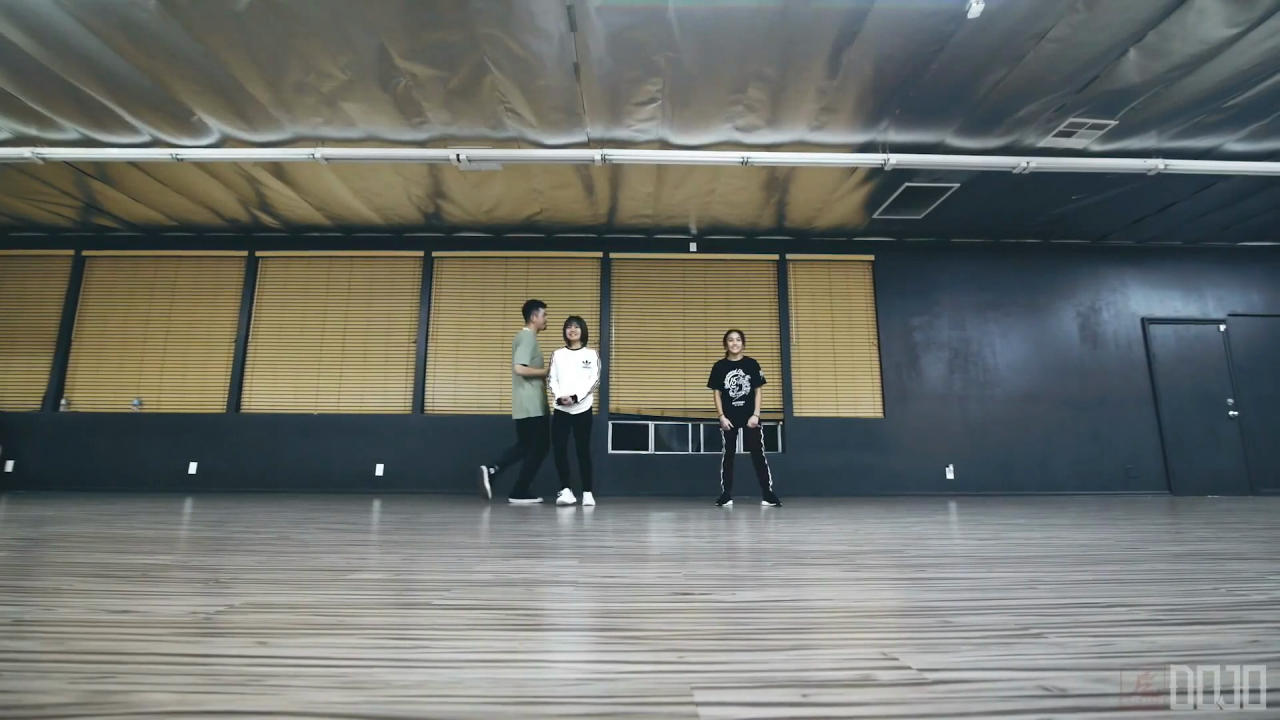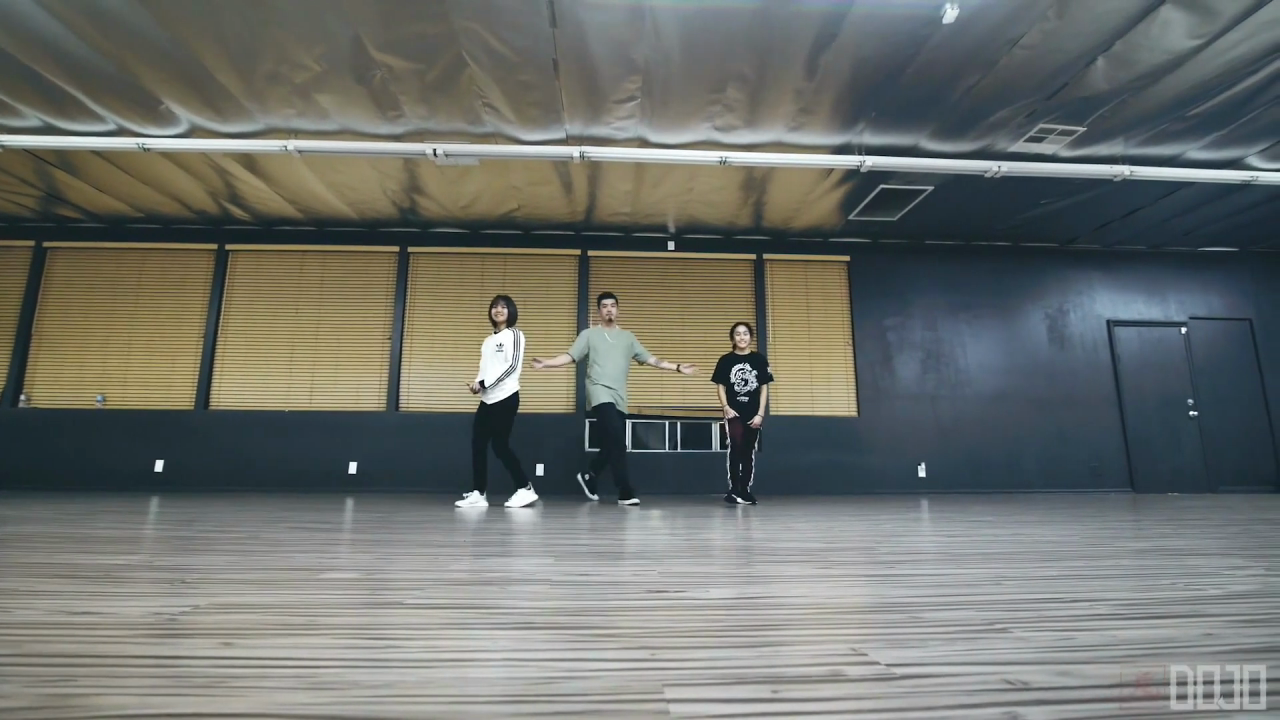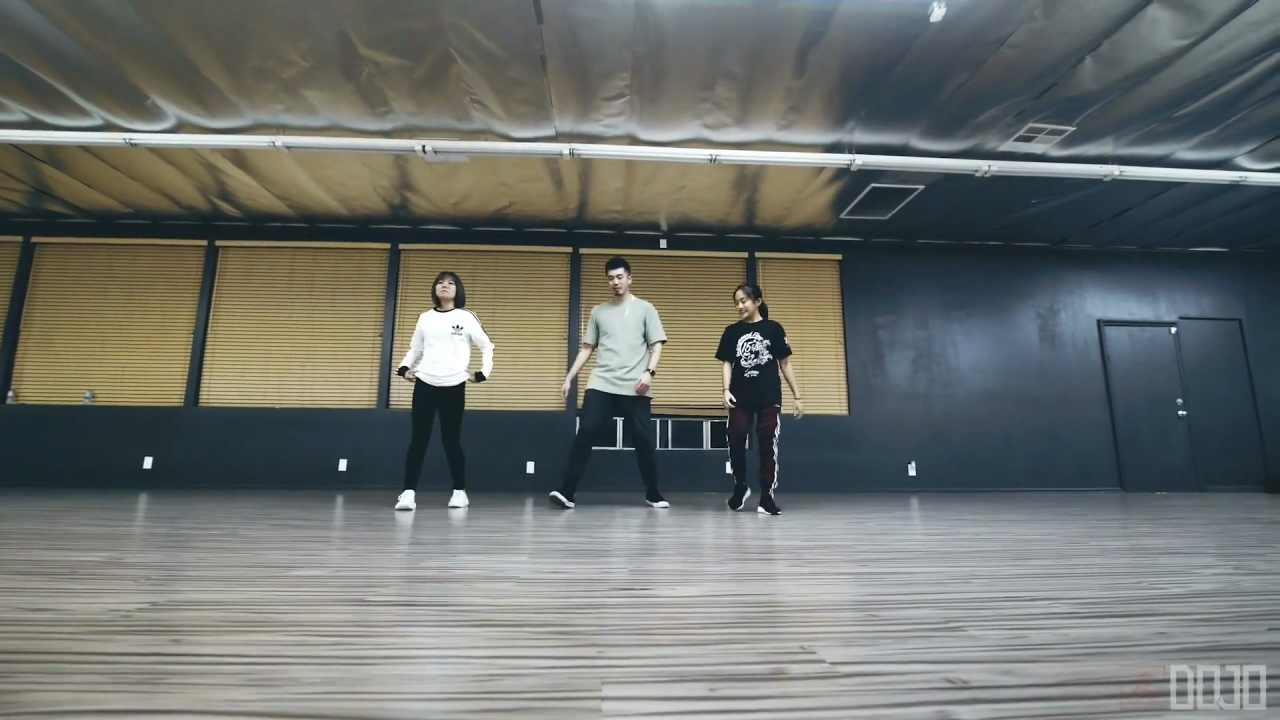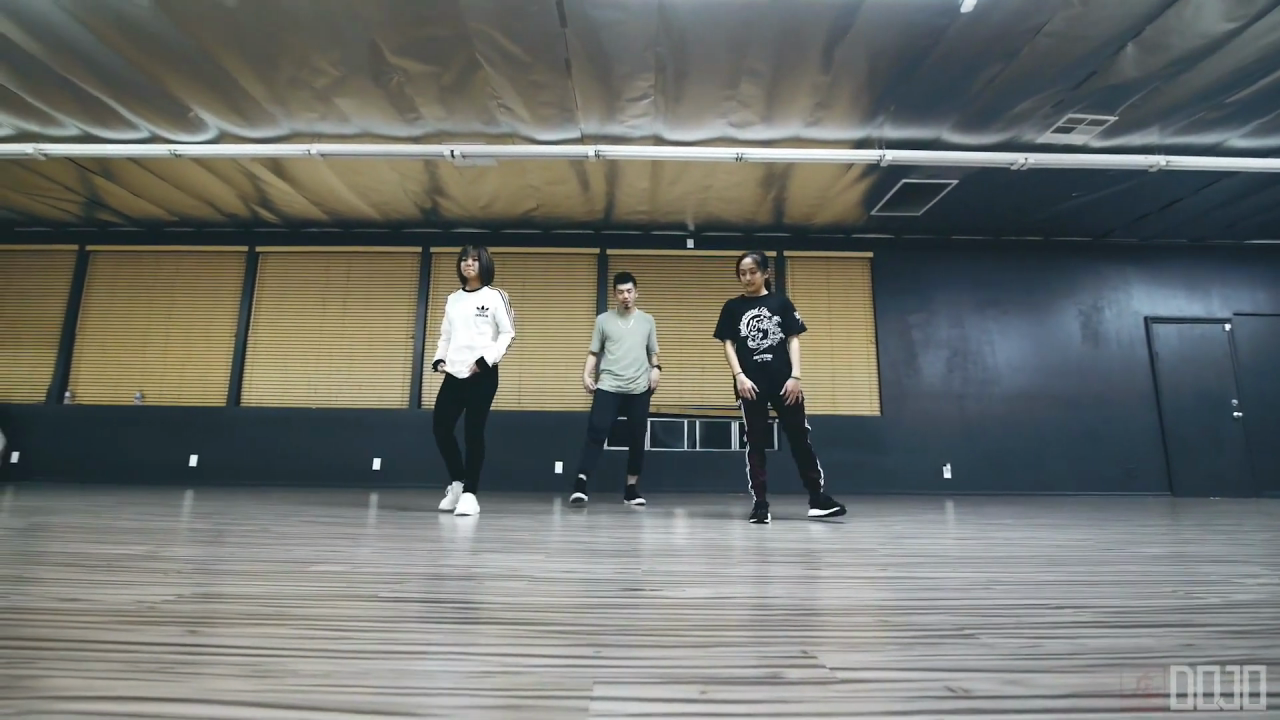
dt=1s
person 1, frame 1
left shoulder: (591, 354)
right shoulder: (557, 354)
left elbow: (595, 380)
right elbow: (552, 379)
left wrist: (575, 397)
right wrist: (559, 396)
left hip: (583, 408)
right hip: (561, 409)
left knee: (582, 450)
right knee: (559, 449)
left ankle: (587, 492)
right ankle: (566, 490)
person 1, frame 2
left shoulder: (514, 335)
right shoulder: (488, 340)
left elbow: (512, 366)
left wrist: (483, 384)
right wrist: (476, 384)
left hip: (506, 398)
right hip: (487, 399)
left knee: (500, 444)
right knee: (478, 443)
left ankle: (525, 488)
right ankle: (478, 493)
person 1, frame 3
left shoulder: (467, 318)
right shoulder: (425, 318)
left elbow: (487, 347)
right elbow: (415, 348)
left wrist: (483, 373)
right wrist: (404, 367)
left hip: (454, 385)
right hip: (425, 384)
left knee: (451, 439)
right knee: (419, 437)
left ankle: (459, 490)
right ankle: (408, 492)
person 1, frame 4
left shoulder: (496, 296)
right shoulder: (453, 299)
left elbow: (507, 334)
left wrist: (485, 362)
right wrist: (439, 360)
left hip: (483, 374)
right hip: (454, 373)
left knee: (473, 431)
right knee: (441, 428)
left ankle: (469, 494)
right ankle: (458, 482)
person 2, frame 1
left shoulder: (527, 339)
right shoulder: (527, 339)
right elbow: (520, 370)
left wrist: (546, 374)
right wrist: (547, 371)
left hip: (525, 404)
right hip: (532, 405)
left knee: (524, 445)
right knee: (538, 447)
left ankle: (492, 470)
right ankle: (520, 491)
person 2, frame 2
left shoulder: (628, 338)
right shoulder: (589, 334)
left elbow: (649, 359)
right elbow: (569, 356)
left wrist: (677, 367)
right wrist: (546, 363)
left hip: (620, 398)
right hip: (601, 395)
left knee: (613, 444)
right knee: (616, 441)
left ankle: (588, 476)
right ankle: (625, 492)
person 2, frame 3
left shoulder: (645, 309)
right shoulder: (598, 312)
left elbow: (657, 344)
right elbow: (587, 348)
left wrist: (648, 372)
right wrist: (569, 377)
left hip: (633, 387)
right hip: (601, 385)
left knee: (644, 440)
right knee: (585, 434)
left ankle: (653, 493)
right ankle: (567, 492)
person 2, frame 4
left shoulder: (648, 321)
right shoulder: (603, 320)
left elbow: (652, 353)
right elbow: (593, 353)
left wrist: (655, 368)
right wrist: (586, 375)
left hip: (639, 389)
right hip: (609, 387)
left knee: (637, 439)
right knee: (596, 431)
left ankle: (631, 489)
right ankle: (581, 483)
person 3, frame 1
left shoulder: (752, 364)
right shoulder: (719, 366)
left elbow: (758, 391)
right elbow: (717, 393)
left wrist: (756, 414)
right wrist: (721, 416)
left hip: (750, 416)
right hip: (729, 418)
left knee: (758, 453)
right knee: (728, 454)
left ankle: (768, 493)
right ankle: (726, 494)
person 3, frame 2
left shoulder: (759, 360)
right shoulder: (726, 360)
left elbow: (764, 388)
right elbow: (721, 387)
left wrist: (760, 414)
right wrist: (725, 407)
left hip: (753, 414)
right hip: (734, 412)
left knee: (749, 451)
right knee: (734, 444)
left ankle: (745, 490)
right ankle: (733, 487)
person 3, frame 3
left shoulder: (773, 329)
right shoulder: (732, 331)
left elbow: (785, 363)
right elbow: (727, 363)
left wrist: (797, 394)
right wrist: (726, 389)
left hip: (769, 395)
right hip: (740, 395)
left knee: (768, 444)
right knee: (736, 440)
left ankle: (767, 497)
right ankle: (740, 485)
person 3, frame 4
left shoulder: (781, 303)
right shoulder: (732, 307)
left elbow: (793, 340)
right elbow: (728, 344)
left wrist: (795, 375)
right wrist: (739, 376)
left hip: (783, 380)
right hip: (750, 383)
left knee: (799, 436)
right knee: (756, 441)
left ankle: (817, 496)
right ankle: (760, 503)
